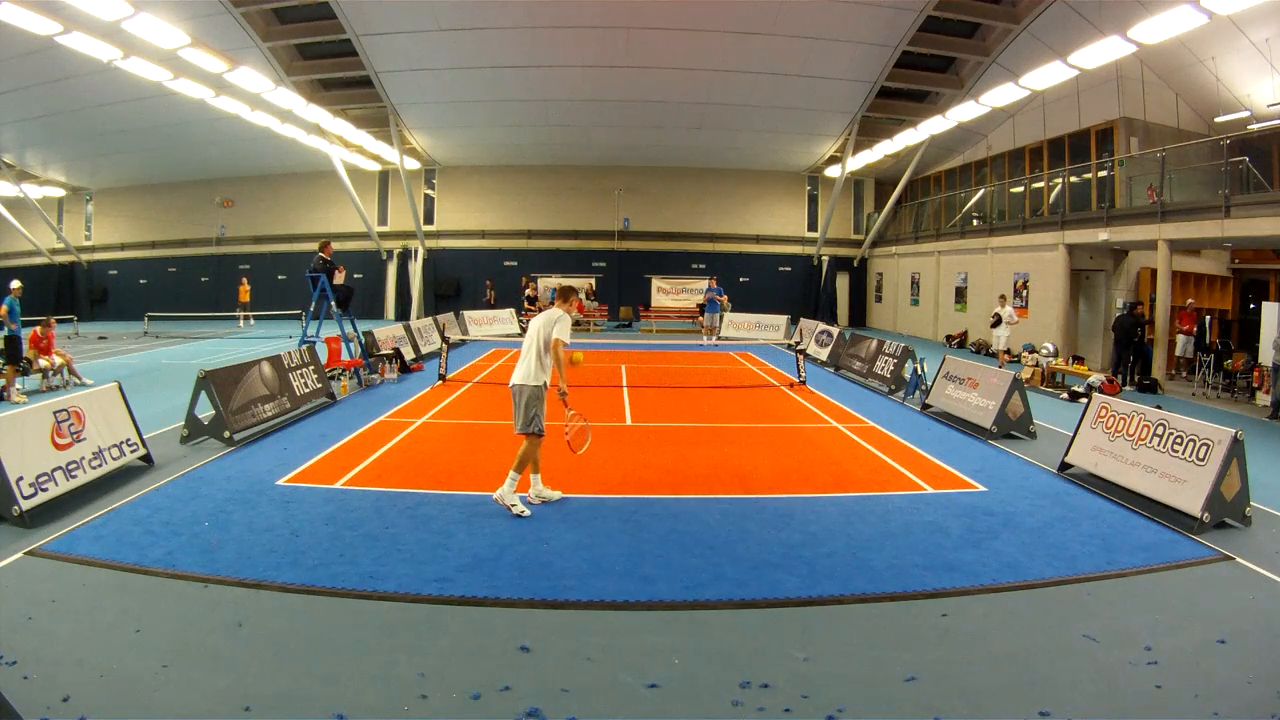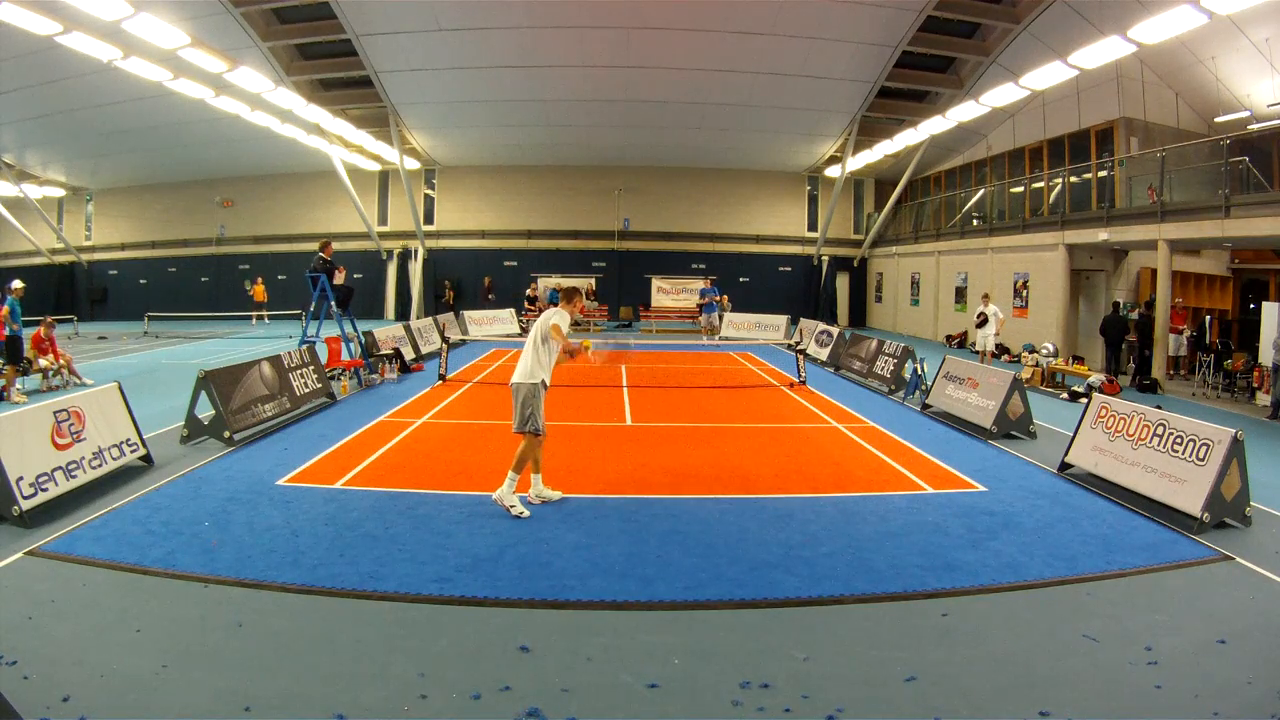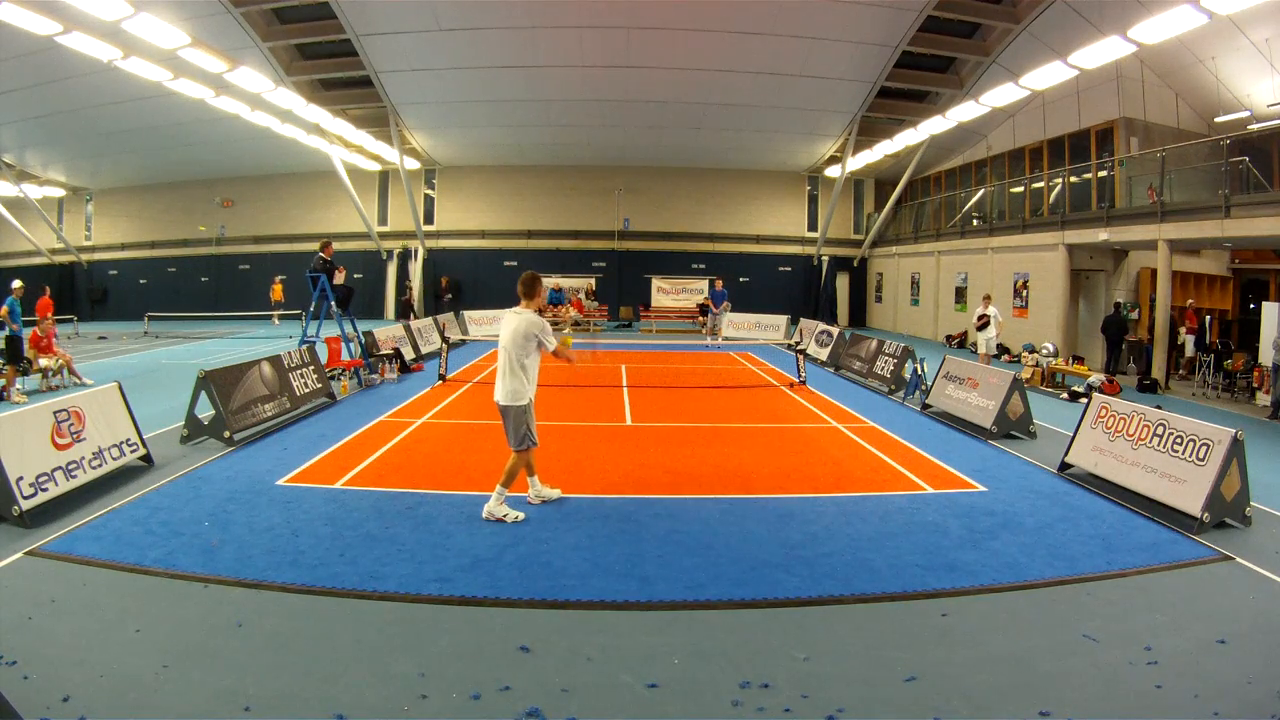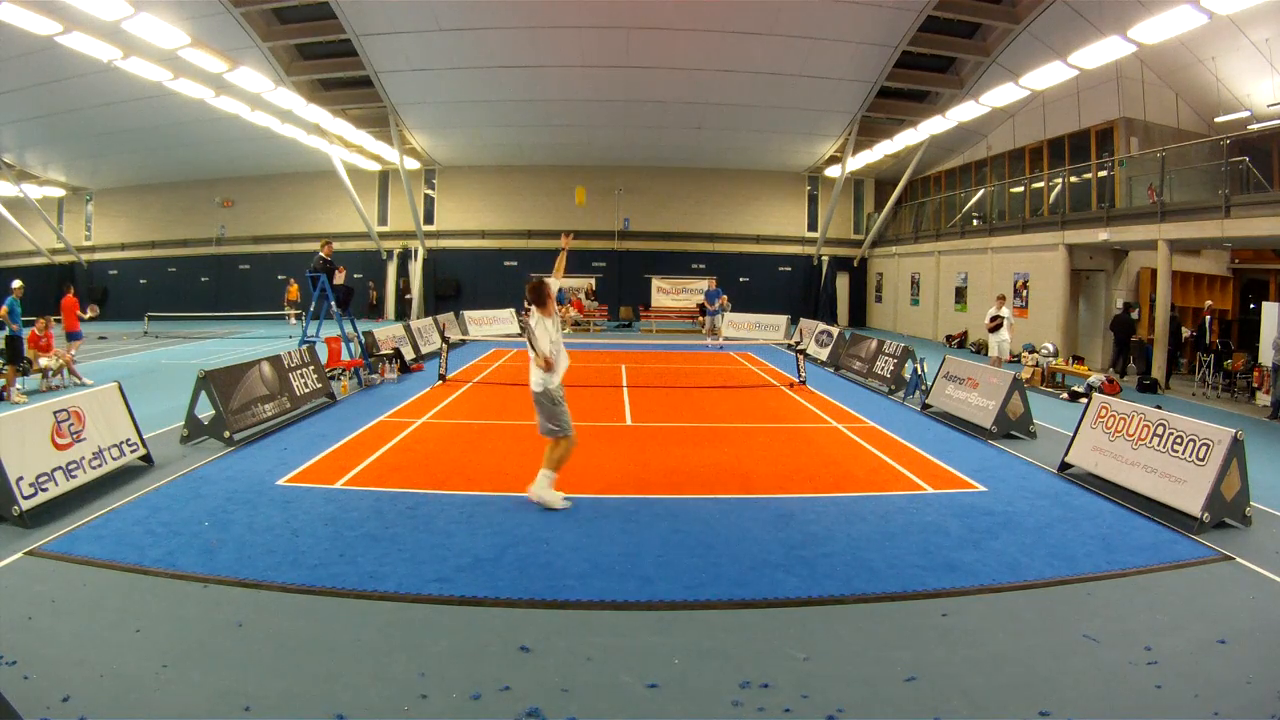
dt=1s
person 1, frame 1
left shoulder: (540, 317)
right shoulder: (562, 317)
right elbow: (556, 347)
left wrist: (559, 362)
right wrist: (562, 381)
left hip: (522, 380)
right hip: (532, 383)
left knee: (536, 436)
right knee: (534, 437)
left ankle: (537, 489)
right ankle: (507, 491)
person 1, frame 2
left shoulder: (550, 316)
right shoulder: (560, 314)
right elbow: (554, 329)
left wrist: (568, 352)
right wrist: (564, 341)
left hip: (531, 381)
right hip: (530, 381)
left knee: (539, 435)
right knee: (531, 436)
left ankle: (537, 490)
right ankle: (506, 491)
person 1, frame 3
left shoulder: (510, 316)
right shoulder: (536, 323)
right elbow: (556, 351)
left wrist: (560, 346)
right wrist: (570, 356)
left hip: (506, 393)
right hip: (517, 397)
left knee: (525, 445)
right knee: (522, 451)
left ankle: (536, 490)
right ankle: (494, 505)
person 1, frame 4
left shoulder: (544, 307)
right shoulder: (538, 329)
left elbow: (556, 276)
right elbow: (542, 366)
left wrist: (564, 249)
right wrist: (543, 359)
left hip: (551, 386)
right hip: (546, 389)
left knee: (559, 439)
right knee: (567, 440)
left ankle: (542, 485)
right ankle: (541, 488)
